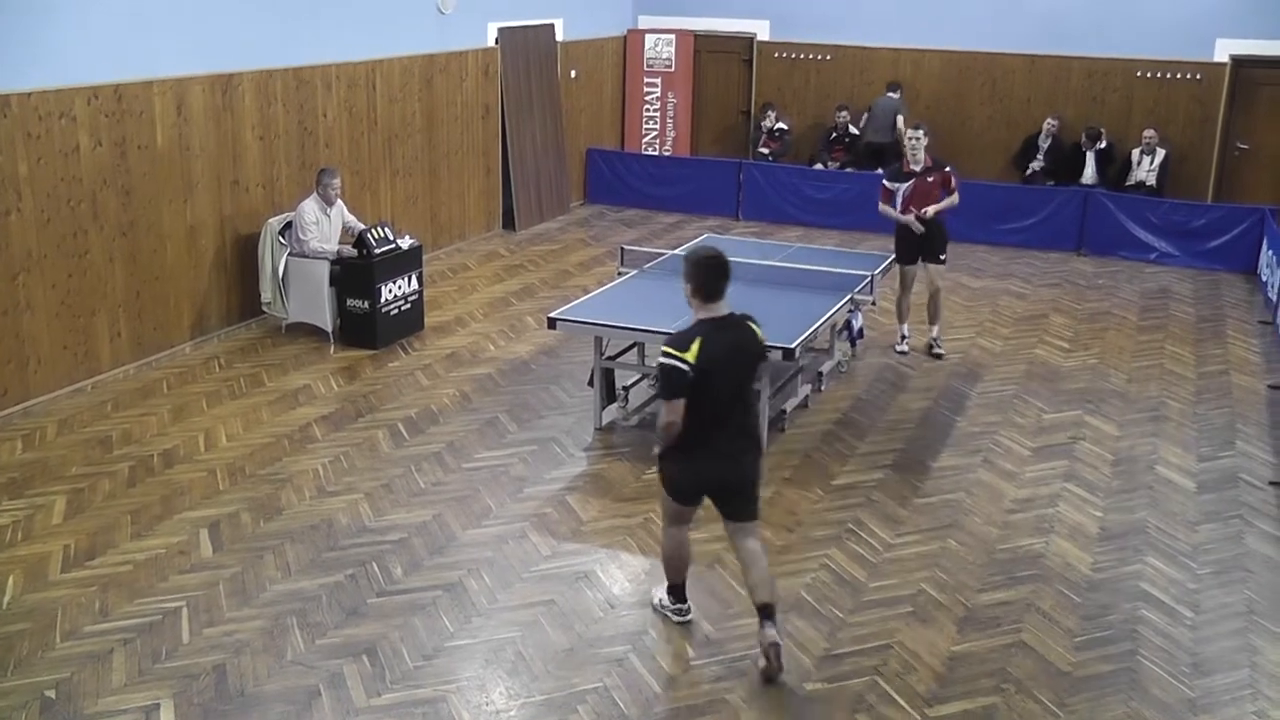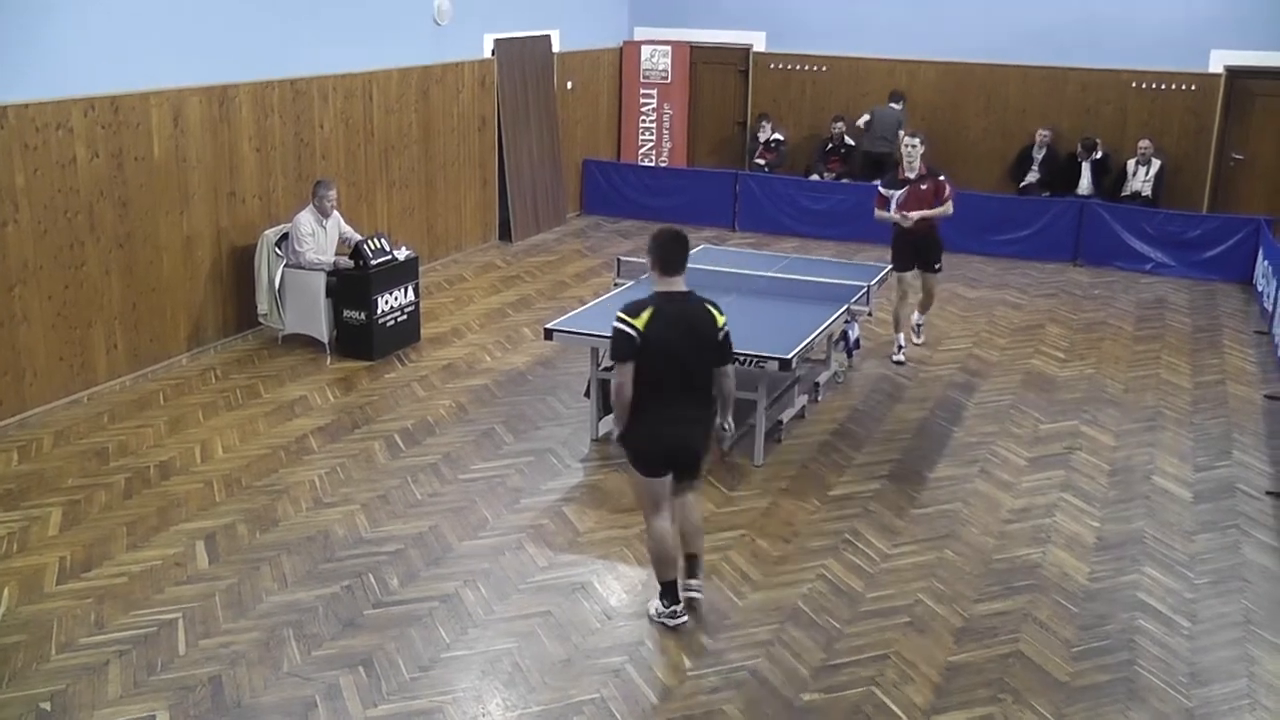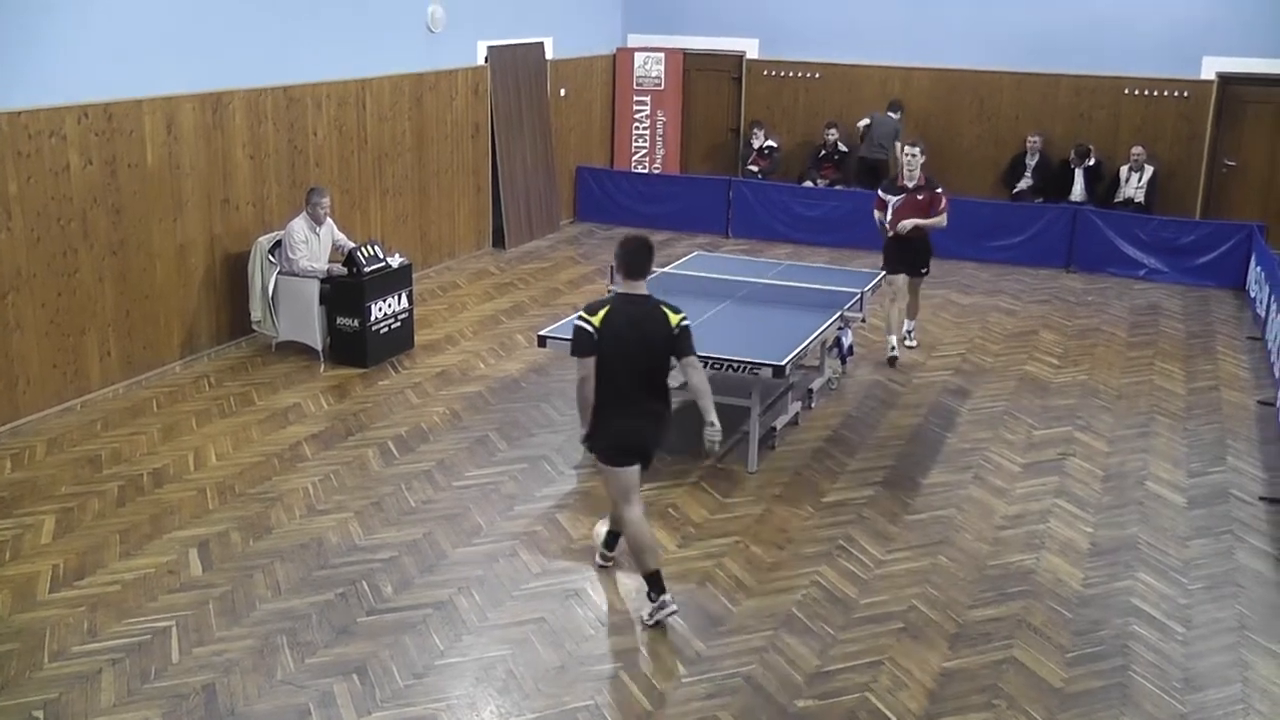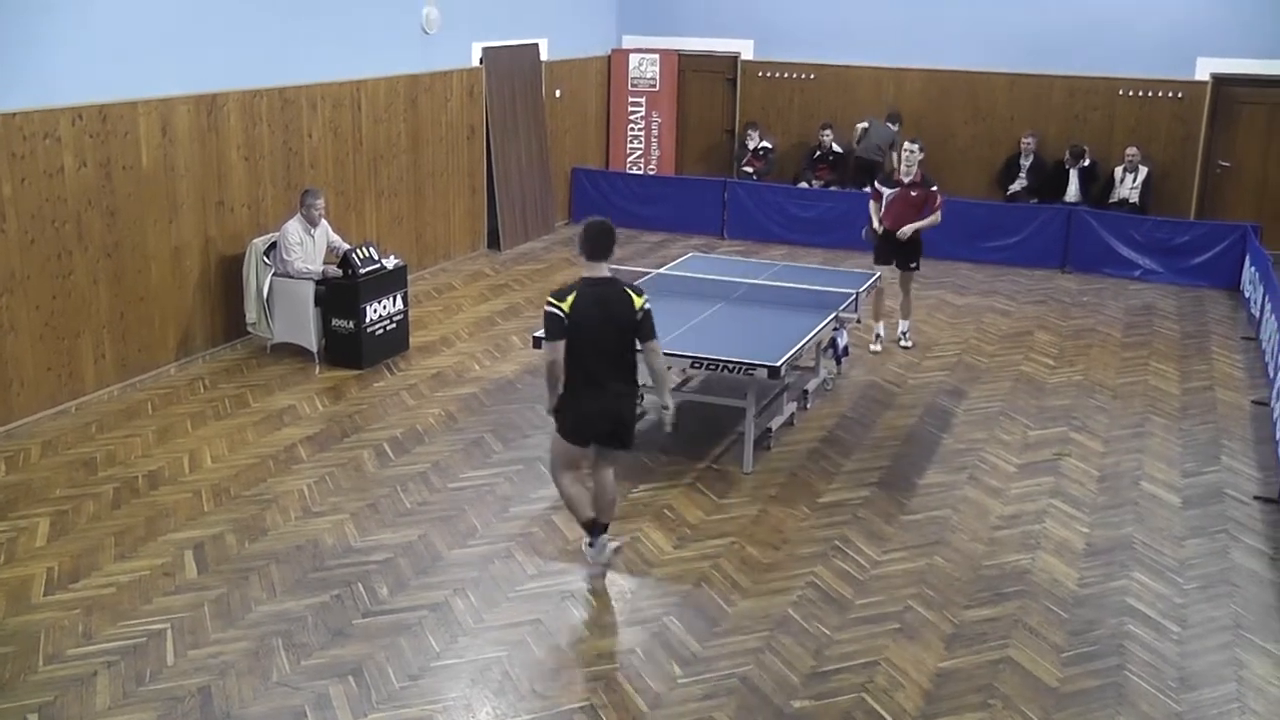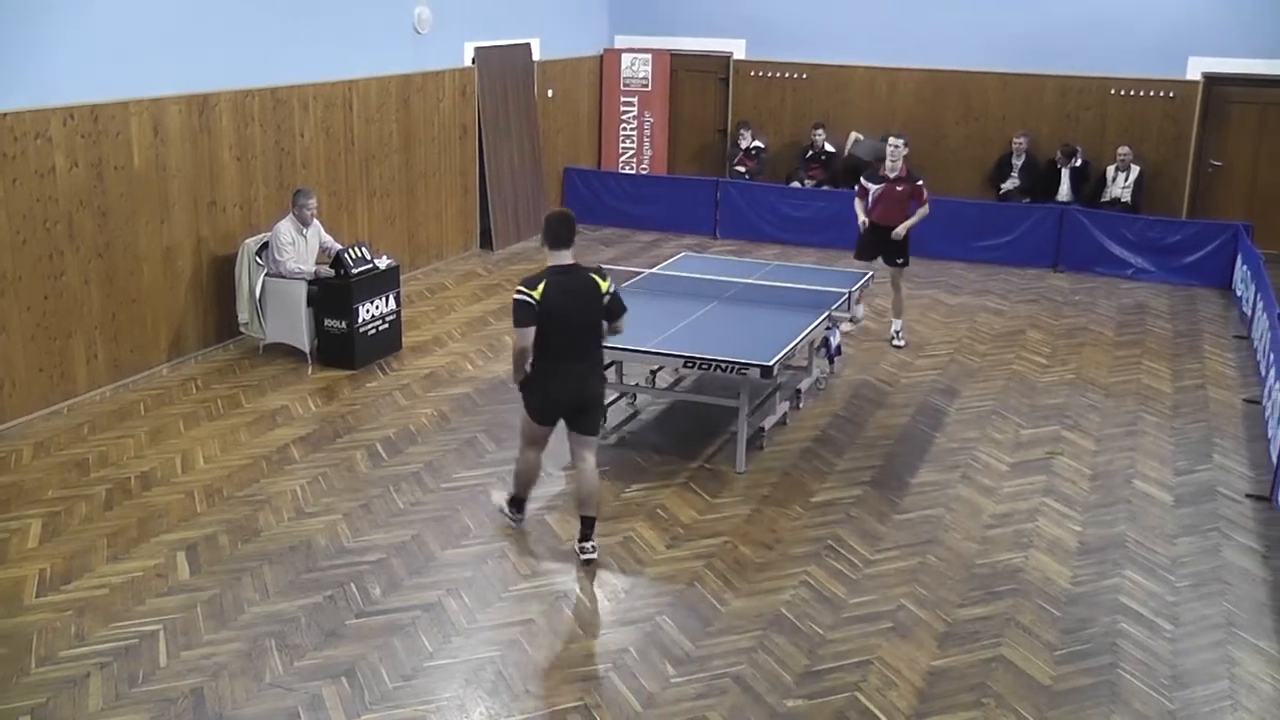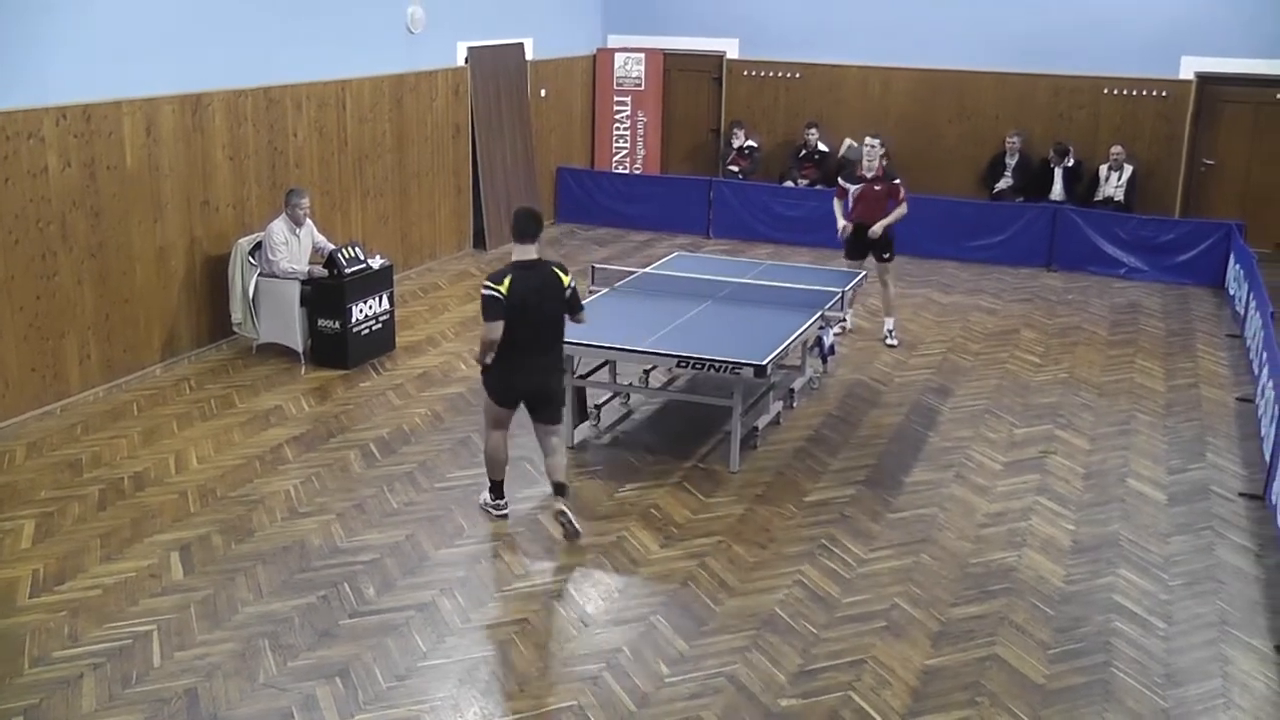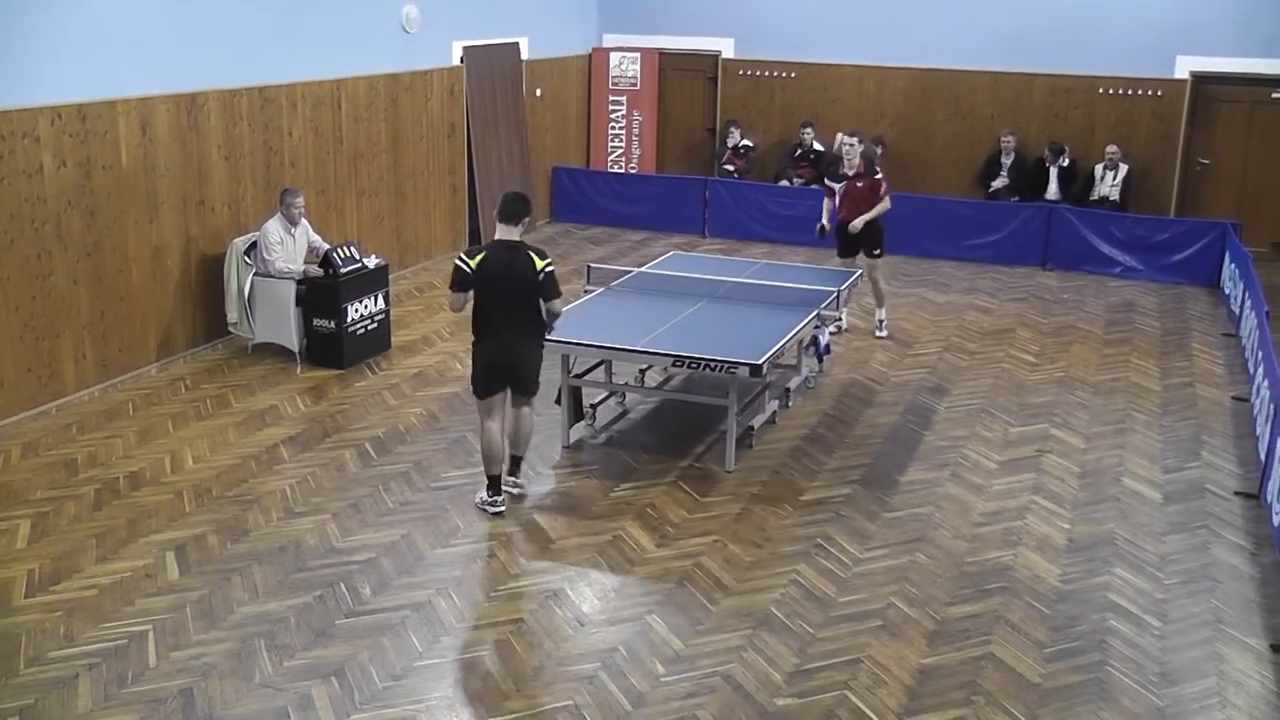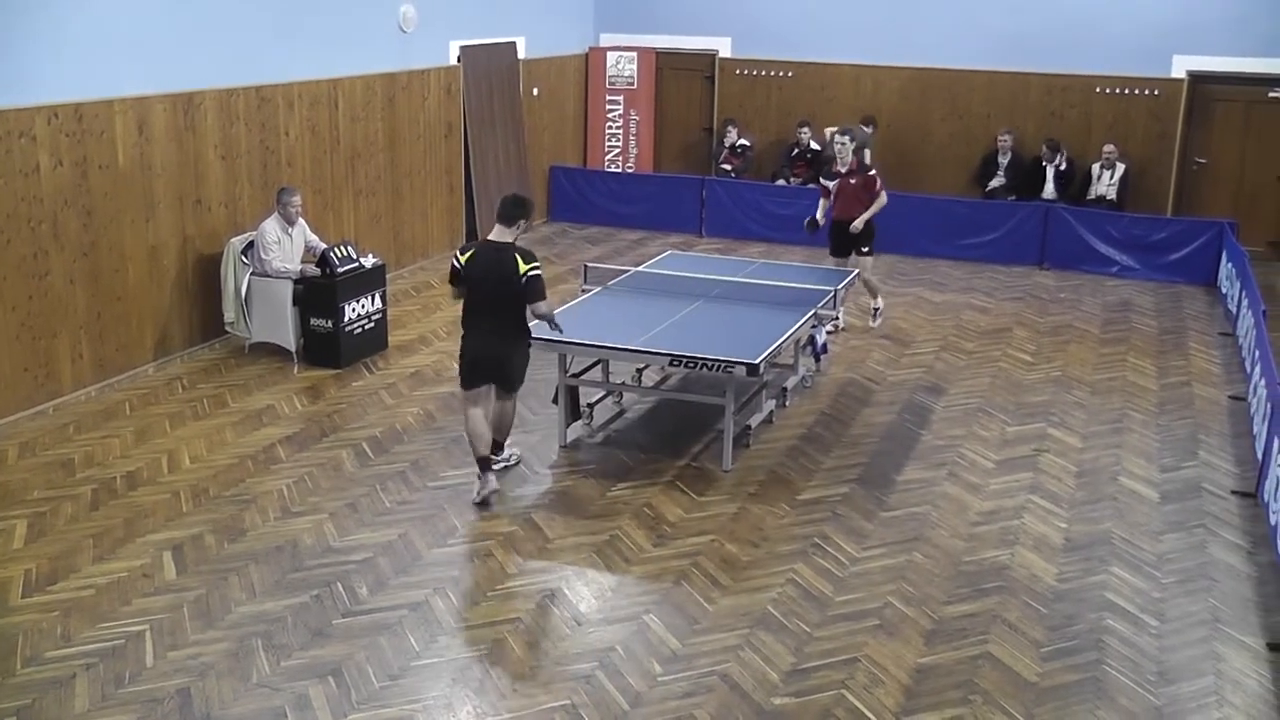
dt=0.2s
person 1, frame 1
left shoulder: (680, 347)
right shoulder: (751, 331)
left elbow: (672, 419)
left wrist: (664, 450)
left hip: (695, 460)
right hip: (743, 455)
left knee: (676, 525)
right knee: (748, 541)
left ankle: (677, 601)
right ankle: (768, 627)
person 1, frame 2
left shoulder: (633, 317)
right shoulder: (712, 314)
left elbow: (622, 385)
right elbow: (725, 376)
left wrist: (621, 425)
right wrist: (725, 416)
left hip: (650, 430)
right hip: (697, 427)
left knee: (657, 512)
right knee: (684, 495)
left ankle: (670, 602)
right ankle: (693, 579)
person 1, frame 3
left shoulder: (592, 316)
right shoulder: (671, 317)
left elbow: (584, 378)
right elbow: (692, 369)
left wrist: (587, 424)
right wrist: (711, 418)
left hip: (613, 424)
right hip: (652, 422)
left knee: (630, 507)
right knee: (629, 493)
left ankle: (659, 595)
right ankle: (610, 546)
person 1, frame 4
left shoulder: (562, 300)
right shoulder: (634, 297)
left elbow: (554, 359)
right elbow: (653, 352)
left wrist: (554, 398)
right wrist: (665, 395)
left hip: (581, 403)
right hip: (622, 403)
left knee: (564, 471)
right knee: (603, 469)
left ankle: (598, 537)
right ankle: (597, 538)
person 1, frame 5
left shoulder: (530, 288)
right shoulder: (599, 281)
left elbow: (523, 344)
right elbow: (617, 327)
left wrist: (519, 374)
left hip: (546, 385)
right hip: (589, 385)
left knee: (531, 448)
right knee: (585, 458)
left ankle: (516, 508)
right ankle: (586, 539)
person 1, frame 6
left shoulder: (497, 283)
right shoulder: (560, 275)
left elbow: (492, 336)
right elbow: (578, 317)
left wrist: (482, 357)
left hip: (509, 372)
right hip: (549, 373)
left knee: (495, 429)
right knee: (553, 442)
left ankle: (497, 497)
right ankle: (562, 501)
person 1, frame 7
left shoulder: (472, 259)
right shoulder: (538, 258)
left elbow: (456, 304)
right elbow: (555, 308)
right wrist: (547, 322)
left hip: (489, 350)
right hip: (527, 349)
left knee: (491, 420)
right knee: (523, 407)
left ankle: (494, 493)
right ankle: (514, 475)
person 1, frame 8
left shoulder: (465, 255)
right shoulder: (525, 261)
left elbow: (458, 293)
right elbow: (541, 309)
right wrist: (552, 319)
left hip: (475, 343)
right hip: (512, 344)
left knee: (475, 407)
right knee: (505, 397)
left ankle: (485, 472)
right ankle: (497, 454)
person 2, frame 1
left shoulder: (940, 169)
right shoulder: (895, 174)
left elbow: (954, 197)
right elbow: (883, 206)
left wrist: (935, 208)
right wrist: (903, 219)
left hip: (934, 231)
right hip: (907, 232)
left knee: (935, 287)
right knee: (905, 288)
left ankle: (934, 336)
right ankle: (903, 334)
person 2, frame 2
left shoulder: (934, 177)
right shoulder: (890, 181)
left elbow: (948, 208)
right elbow: (878, 212)
left wrist: (921, 213)
right wrist: (896, 218)
left hip: (928, 238)
right hip: (903, 238)
left knee: (930, 292)
right knee: (902, 294)
left ankle: (917, 321)
right ankle: (899, 343)
person 2, frame 3
left shoulder: (932, 188)
right shoulder: (889, 186)
left elbow: (942, 221)
right elbow: (878, 212)
left wrist: (914, 221)
right wrist: (885, 224)
left hip: (919, 244)
right hip: (895, 243)
left knee: (913, 293)
right knee: (894, 295)
left ankle: (909, 328)
right ankle: (892, 345)
person 2, frame 4
left shoulder: (927, 186)
right shoulder: (885, 179)
left elbow: (936, 217)
right elbow: (873, 202)
left wrist: (913, 226)
right wrist: (875, 222)
left hip: (910, 240)
right hip: (886, 237)
left knee: (906, 288)
right knee: (879, 286)
left ankle: (904, 330)
right ankle: (878, 333)
person 2, frame 5
left shoulder: (912, 180)
right shoulder: (871, 175)
left elbow: (925, 209)
right elbow: (859, 199)
left wrist: (906, 225)
right wrist: (861, 216)
left hip: (896, 235)
right hip: (872, 231)
left knee: (896, 284)
left ankle: (897, 329)
right ankle: (857, 314)
person 2, frame 6
left shoulder: (889, 178)
right shoulder: (849, 176)
left elbow: (902, 208)
right elbow: (838, 199)
left wrist: (883, 224)
right wrist: (840, 219)
left hip: (880, 232)
right hip: (856, 231)
left knee: (885, 280)
left ankle: (889, 328)
right ankle: (846, 318)
person 2, frame 7
left shoulder: (872, 173)
right shoulder: (833, 174)
left elbow: (885, 203)
right elbow: (829, 199)
left wrist: (863, 219)
right wrist: (825, 219)
left hip: (869, 228)
right hip: (845, 228)
left knee: (874, 276)
left ankle: (881, 318)
right ankle: (842, 318)
person 2, frame 8
left shoulder: (865, 171)
right shoulder: (828, 173)
left elbow: (882, 198)
left wrist: (863, 218)
right wrist: (820, 214)
left hip: (861, 227)
right hip: (838, 226)
left knee: (864, 275)
left ankle: (877, 302)
right ankle: (838, 316)
